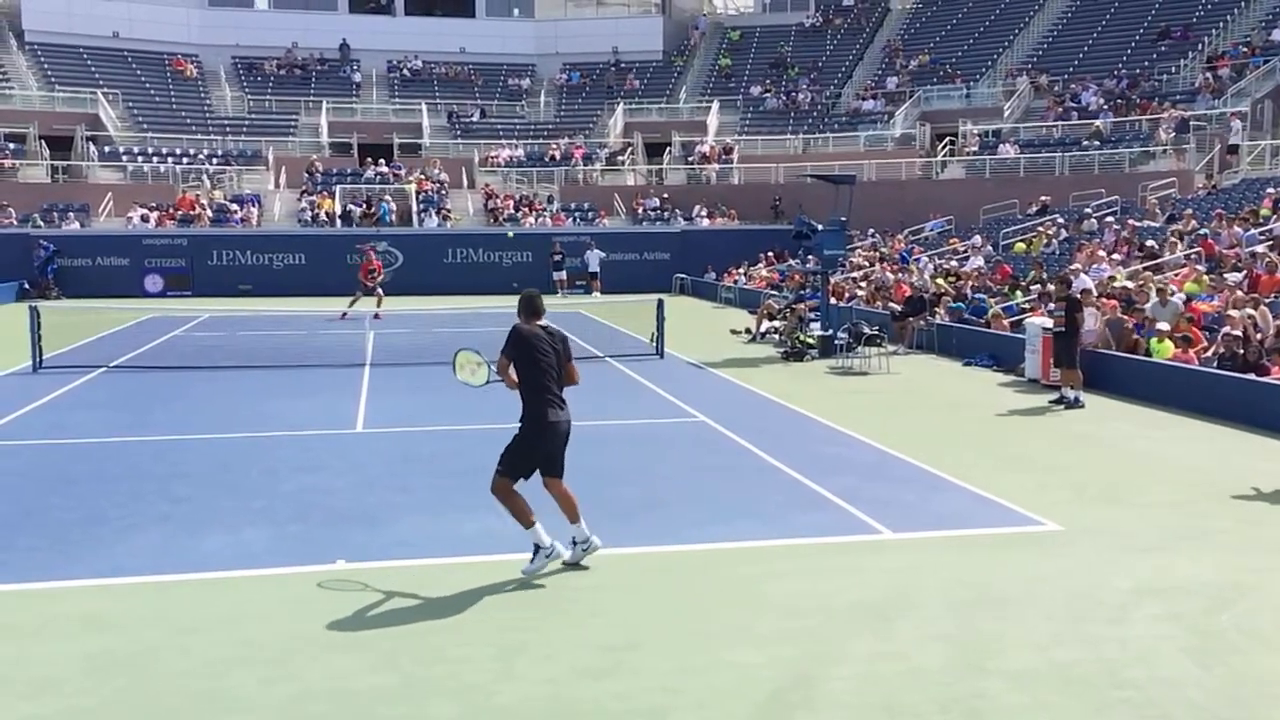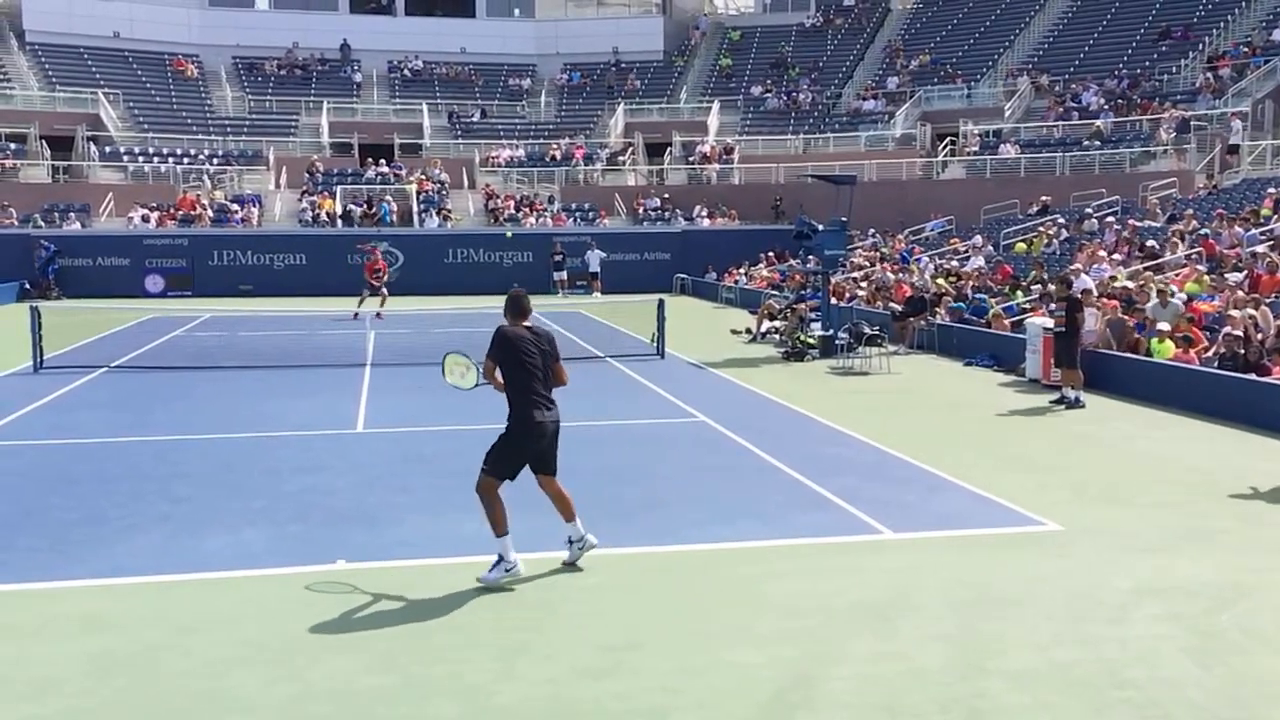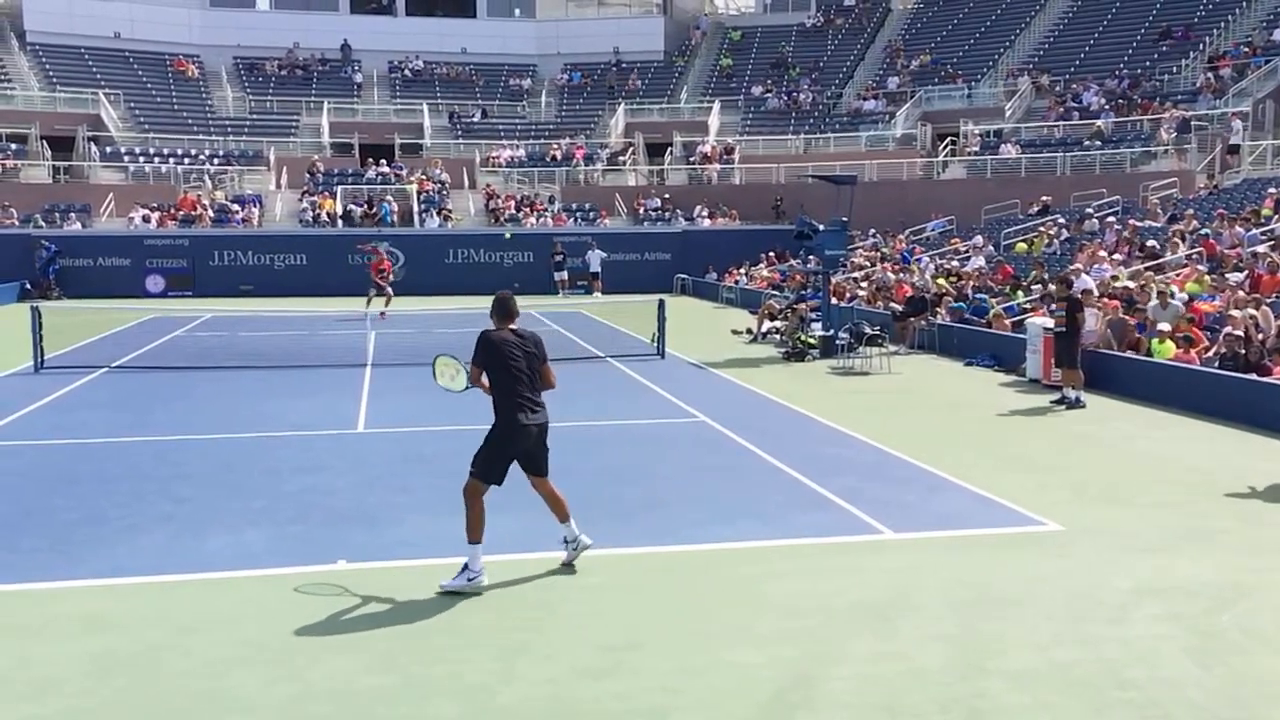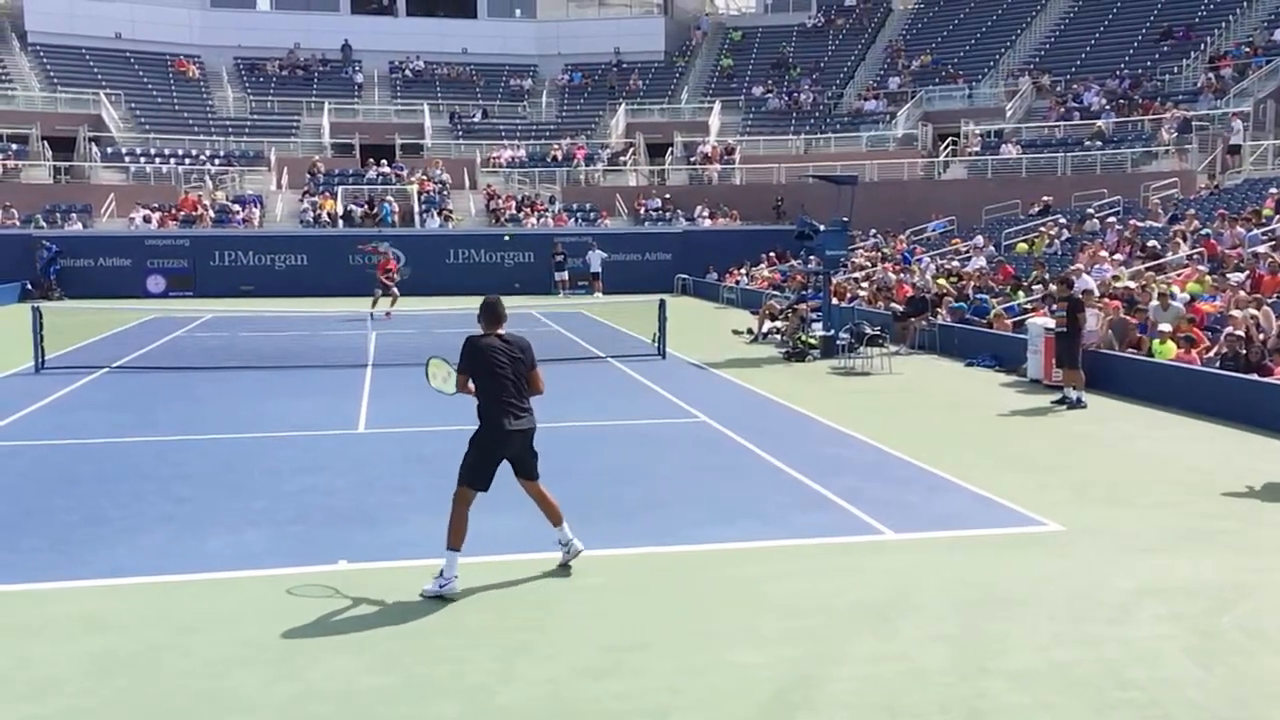
dt=0.3s
person 1, frame 1
left shoulder: (519, 332)
right shoulder: (559, 336)
left elbow: (502, 369)
right elbow: (573, 378)
left wrist: (514, 380)
left hip: (539, 422)
right hip: (561, 419)
left knee: (501, 485)
right knee: (554, 483)
left ankle: (545, 545)
right ankle: (583, 539)
person 1, frame 2
left shoulder: (504, 334)
right shoulder: (546, 336)
left elbow: (488, 373)
right elbow: (562, 379)
left wrist: (502, 383)
left hip: (525, 422)
right hip: (550, 420)
left knee: (486, 485)
right knee: (548, 482)
left ankle: (508, 560)
right ankle: (579, 538)
person 1, frame 3
left shoulder: (488, 338)
right shoulder: (534, 339)
left elbow: (474, 379)
right elbow: (550, 382)
left hip: (511, 424)
right hip: (539, 421)
left knee: (473, 490)
right knee: (542, 482)
left ankle: (474, 569)
right ankle: (574, 539)
person 1, frame 4
left shoulder: (473, 344)
right shoulder: (522, 344)
left elbow: (461, 386)
right elbow: (538, 387)
left hip: (494, 430)
right hip: (525, 427)
left knee: (462, 498)
right knee: (533, 487)
left ankle: (448, 577)
right ankle: (569, 542)
